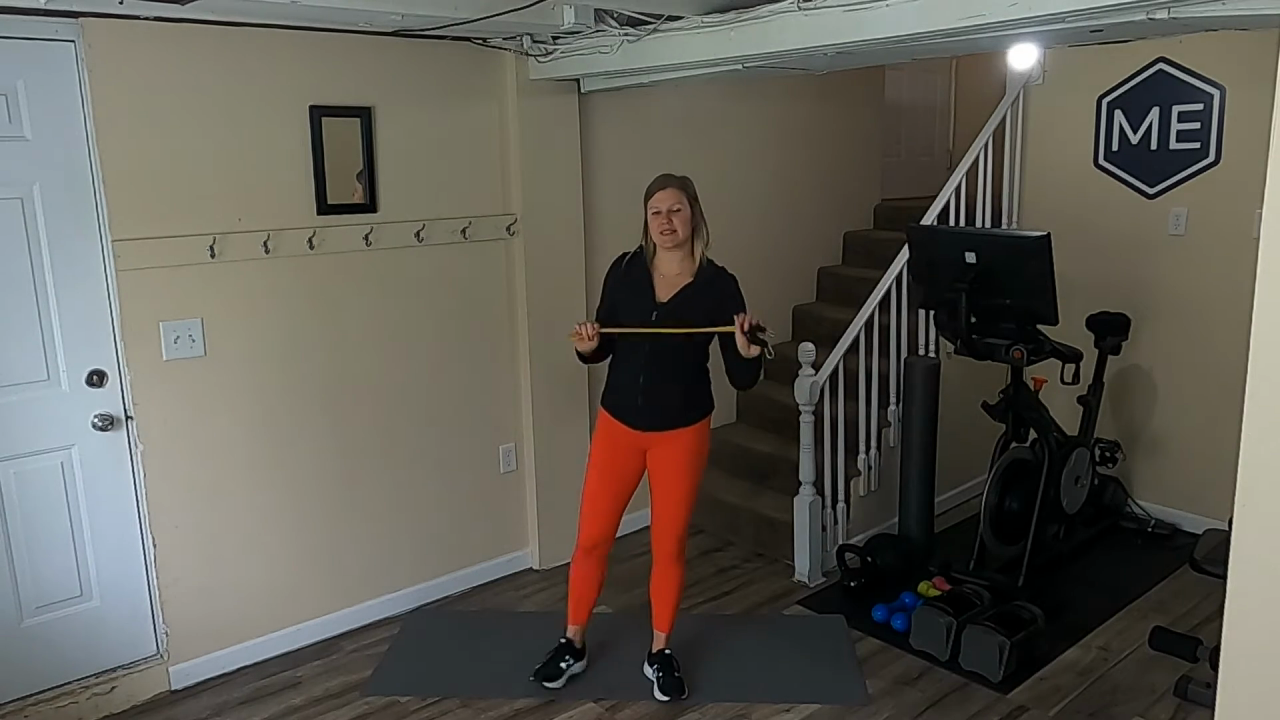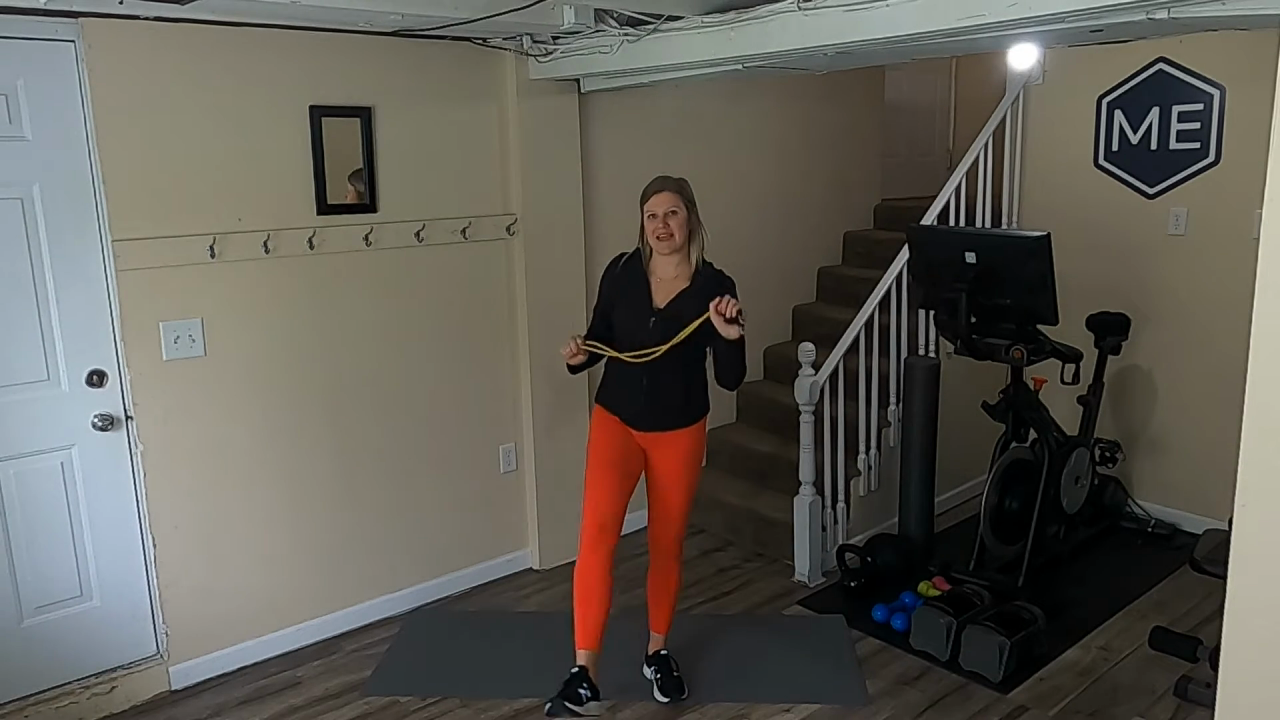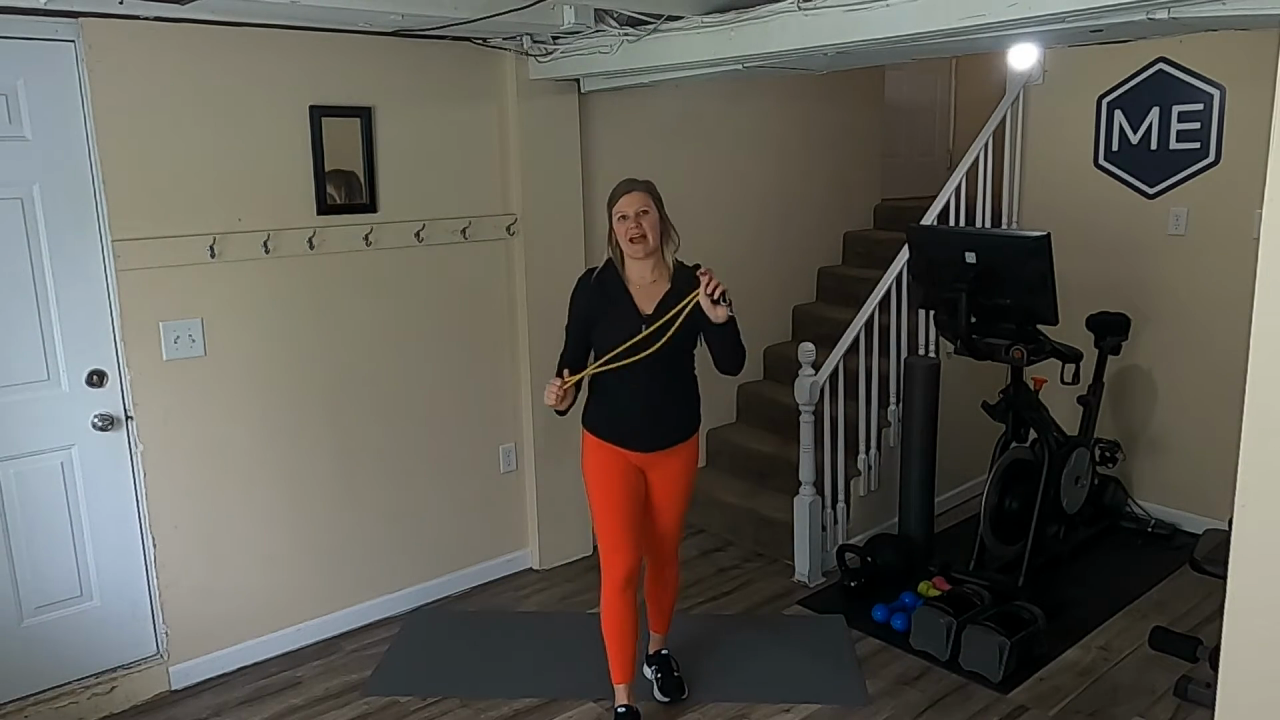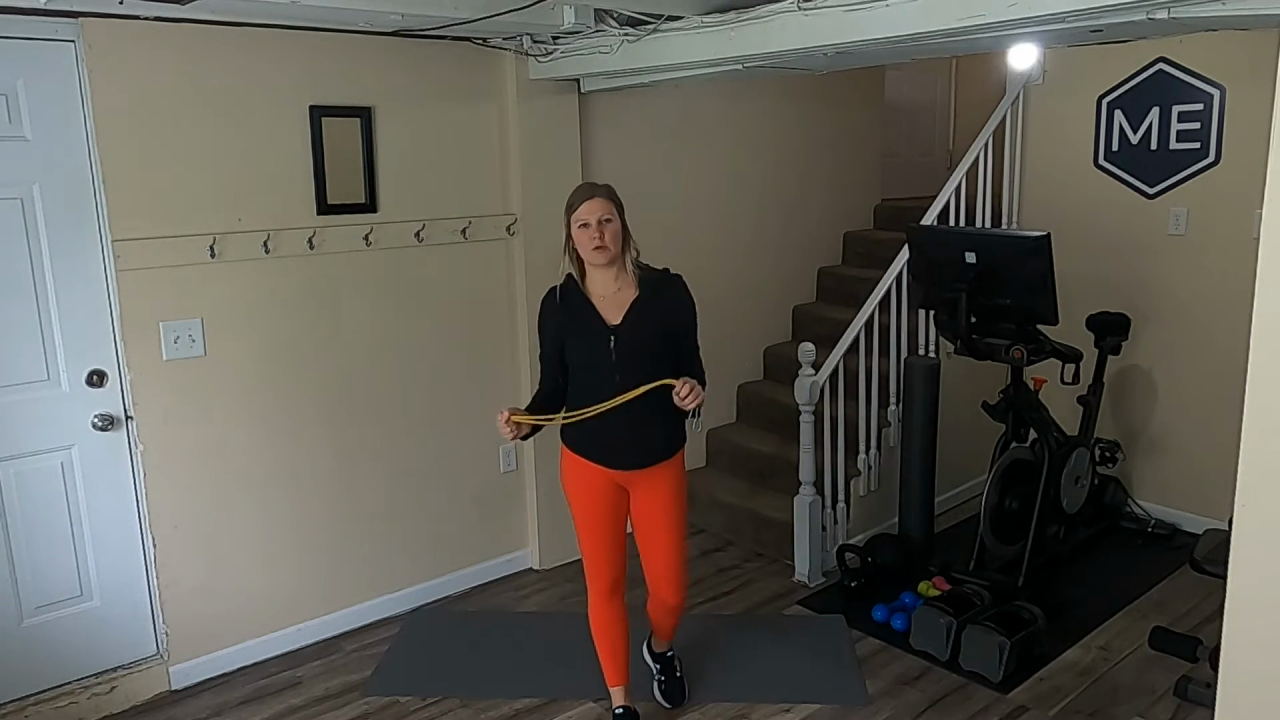
dt=0.5s
person 1, frame 1
left shoulder: (718, 285)
right shoulder: (624, 270)
left elbow: (741, 379)
right elbow: (606, 345)
left wrist: (747, 352)
right wrist: (586, 347)
left hip: (682, 431)
right hip: (617, 423)
left knee: (669, 545)
right knee: (591, 537)
left ankle: (659, 652)
right ankle: (571, 643)
person 1, frame 2
left shoulder: (716, 286)
right shoulder: (621, 272)
left elbow: (729, 380)
right elbow: (602, 337)
left wrist: (730, 337)
right wrist: (579, 355)
left hip: (680, 431)
right hip: (615, 420)
left knee: (667, 545)
right knee: (597, 531)
left ankle: (658, 652)
right ankle: (583, 674)
person 1, frame 3
left shoulder: (692, 284)
right shoulder: (593, 287)
left elbow: (731, 365)
right elbow: (573, 359)
left wrist: (720, 316)
right wrist: (562, 392)
left hip: (676, 446)
right hip: (609, 447)
left knee: (664, 557)
right knee: (620, 570)
left ankle: (658, 650)
person 1, frame 4
left shoulder: (666, 290)
right shoulder: (558, 304)
left elbow: (690, 367)
right elbow: (554, 388)
left wrist: (693, 391)
right wrist: (522, 422)
left hip: (659, 463)
right hip: (589, 464)
left knee: (670, 588)
right knee: (604, 584)
left ankle: (661, 649)
